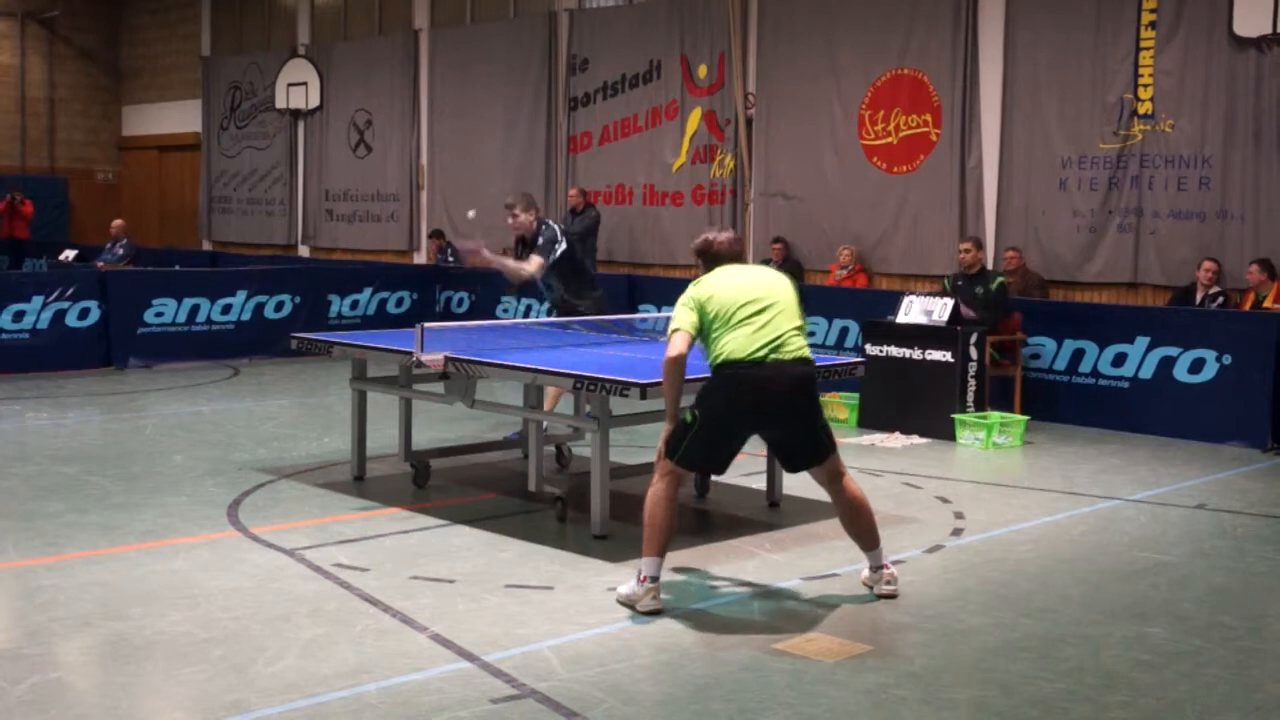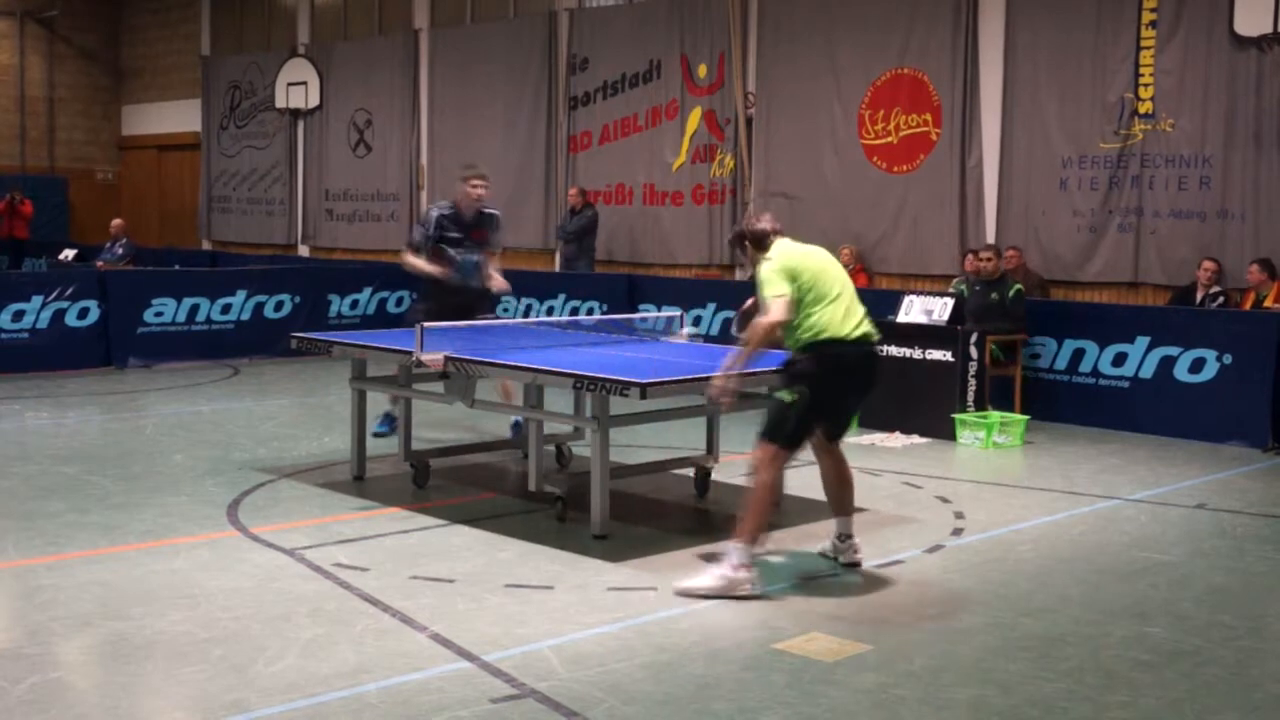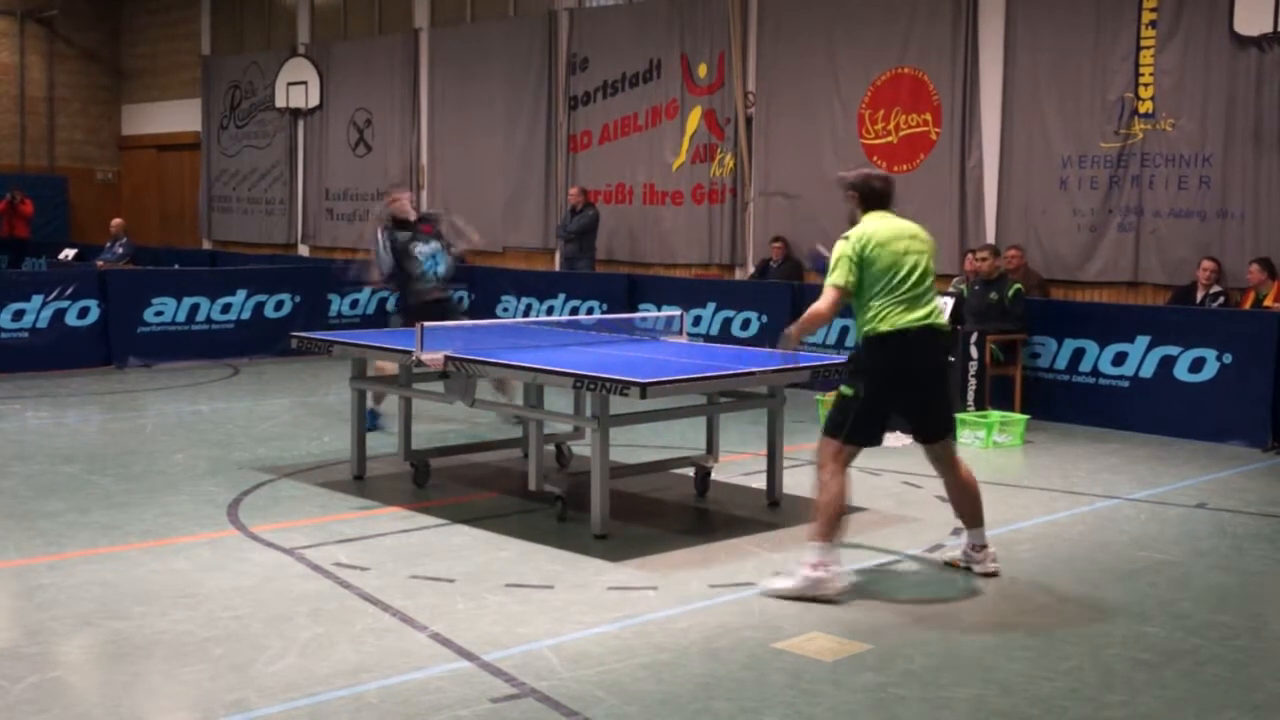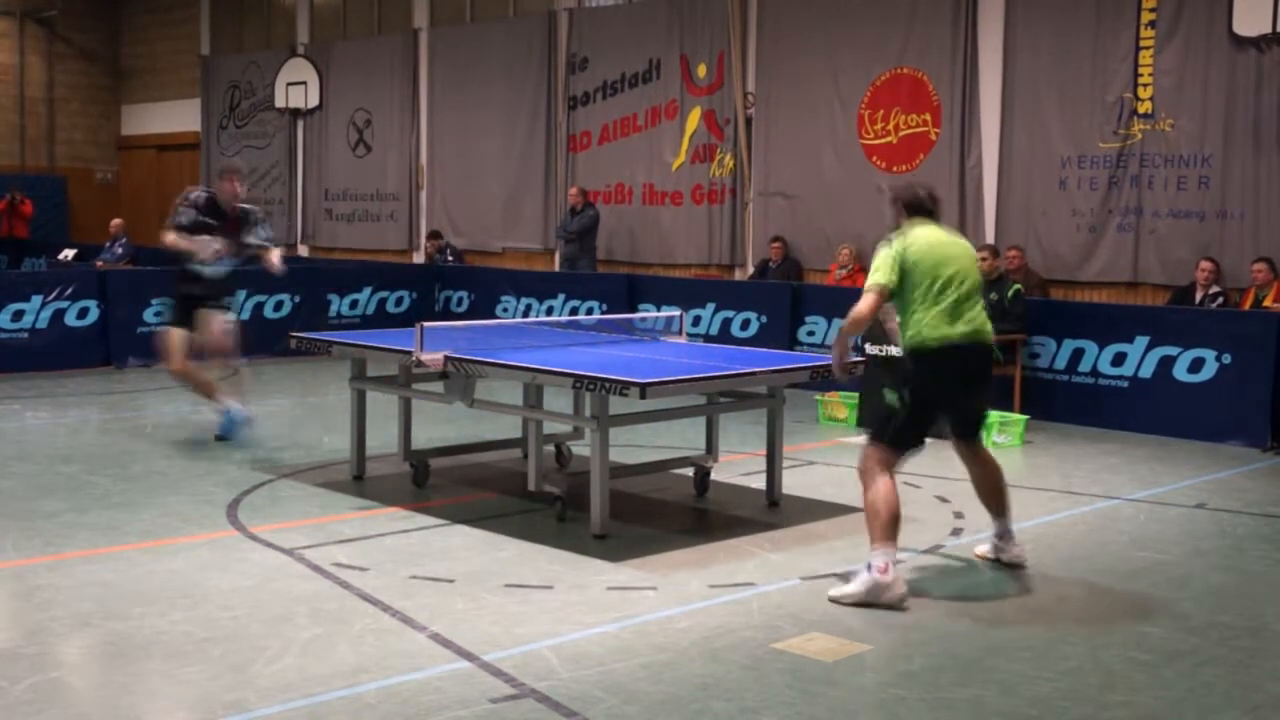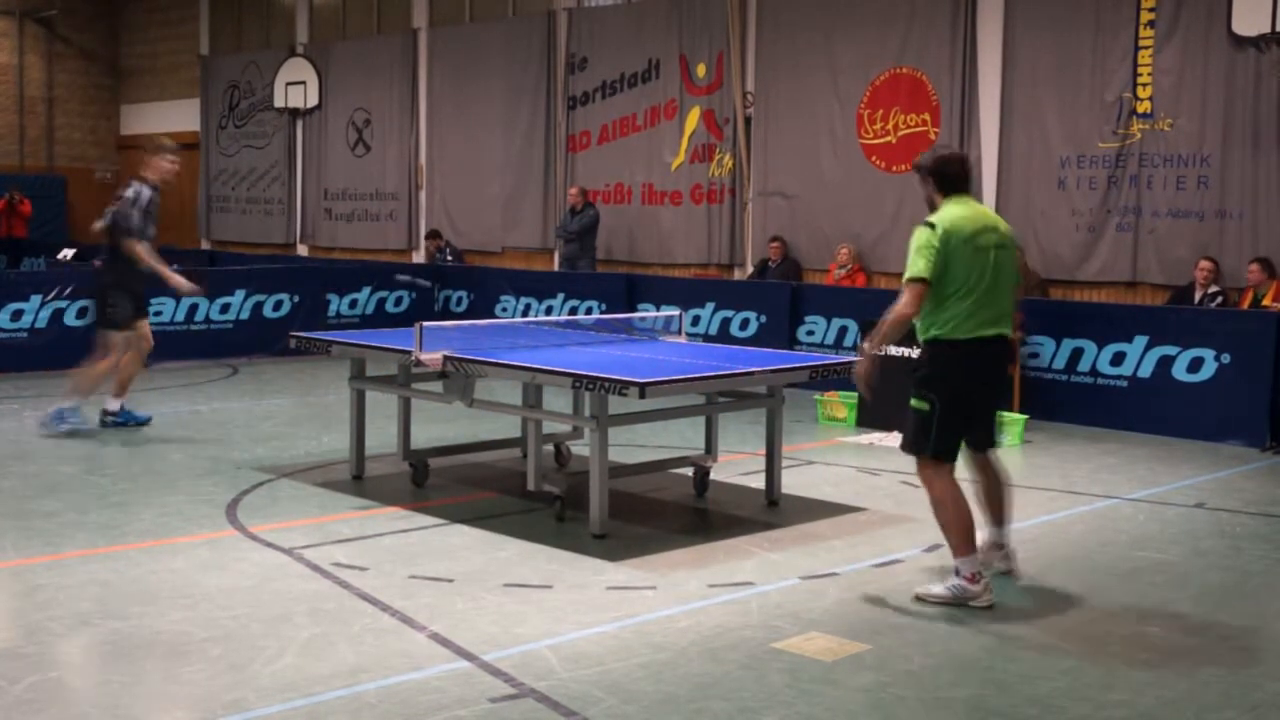
dt=1s
person 1, frame 1
left shoulder: (698, 289)
right shoulder: (777, 277)
left elbow: (675, 354)
left wrist: (671, 419)
left hip: (736, 382)
right hip: (795, 378)
left knee: (667, 474)
right knee: (834, 476)
left ankle: (647, 584)
right ankle: (880, 570)
person 1, frame 2
left shoulder: (774, 262)
right shoulder: (816, 254)
left elbow: (776, 320)
left wrist: (731, 366)
left hip: (826, 357)
right hip: (863, 353)
left knee: (767, 460)
right knee: (825, 443)
left ankle: (736, 568)
right ankle: (845, 542)
person 1, frame 3
left shoulder: (854, 239)
right shoulder: (920, 234)
left elbow: (826, 307)
left wrist: (793, 334)
left hip: (885, 351)
right hip: (931, 345)
left knee: (832, 456)
right knee: (944, 454)
left ankle: (820, 568)
right ankle: (980, 550)
person 1, frame 4
left shoulder: (898, 246)
right shoulder: (962, 246)
left elbow: (864, 312)
left wrist: (841, 348)
left hip: (932, 359)
right hip: (976, 354)
left knee: (876, 463)
right knee: (970, 448)
left ankle: (882, 572)
right ankle: (1006, 541)
person 1, frame 5
left shoulder: (935, 228)
right shoulder: (1000, 228)
left elbow: (910, 306)
left wrist: (868, 350)
left hip: (949, 356)
right hip: (994, 354)
left knee: (934, 469)
right knee: (979, 453)
left ankle: (971, 578)
right ankle: (997, 548)
person 2, frame 1
left shoulder: (549, 234)
right shoulder: (524, 240)
left elbow: (530, 271)
right elbow: (517, 276)
left wrist: (489, 258)
right wrist: (497, 261)
left hip: (586, 306)
right hip: (567, 308)
person 2, frame 2
left shoulder: (491, 218)
right shoulder: (437, 216)
right elbow: (407, 258)
left wrist: (494, 275)
right wrist: (431, 269)
left hip: (474, 301)
right hip: (436, 299)
left ankle: (518, 417)
right ankle: (392, 414)
person 2, frame 3
left shoulder: (431, 222)
right shoulder: (387, 234)
right elbow: (378, 277)
left hip: (445, 309)
right hip: (413, 314)
right knee: (384, 369)
right ankle: (374, 411)
person 2, frame 4
left shoulder: (249, 216)
right shoulder: (196, 200)
left elbow: (267, 249)
right elbow: (169, 239)
left wrist: (273, 259)
right wrist: (196, 246)
left hip: (214, 294)
right hip: (185, 293)
left knee: (212, 343)
right knee: (178, 367)
left ankle: (232, 406)
right ankle: (229, 406)
person 2, frame 5
left shoulder: (142, 193)
right shoulder: (142, 193)
left elbow: (100, 227)
right elbow: (132, 244)
right wrist: (170, 277)
left hip: (128, 282)
right hip: (116, 282)
left knee: (143, 344)
right knee: (113, 353)
left ankle: (113, 410)
right ankle: (66, 409)
